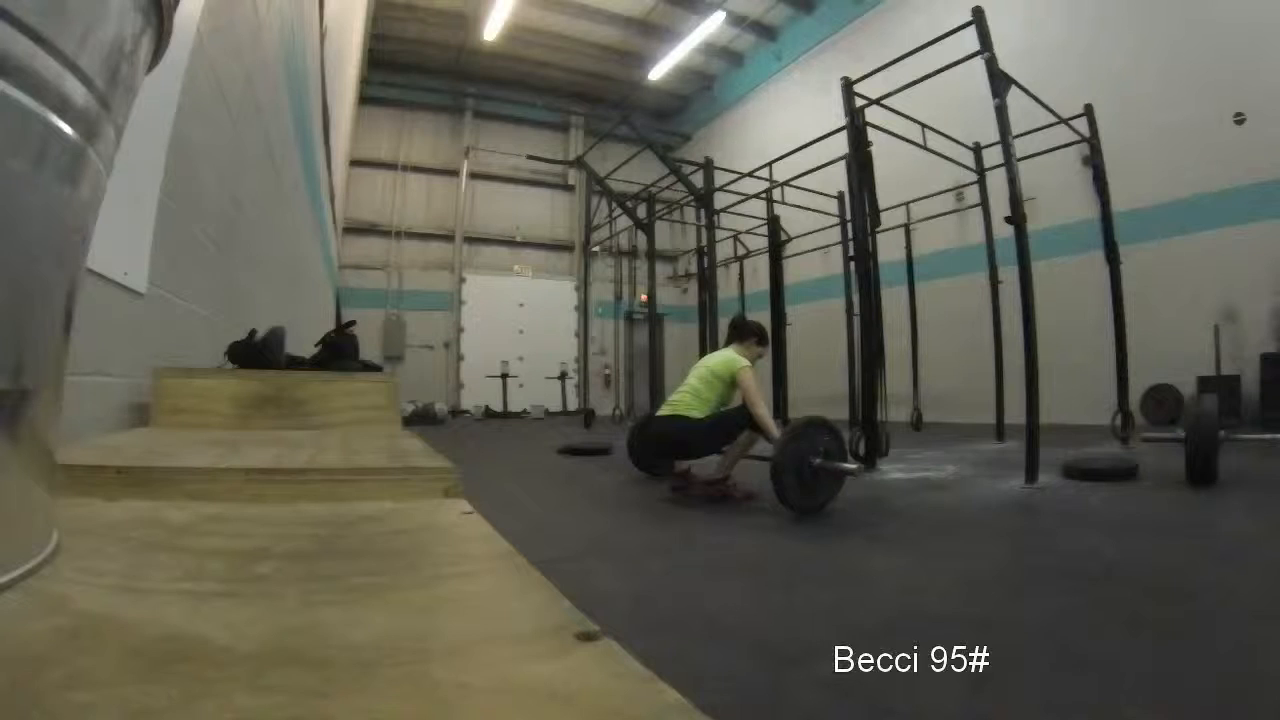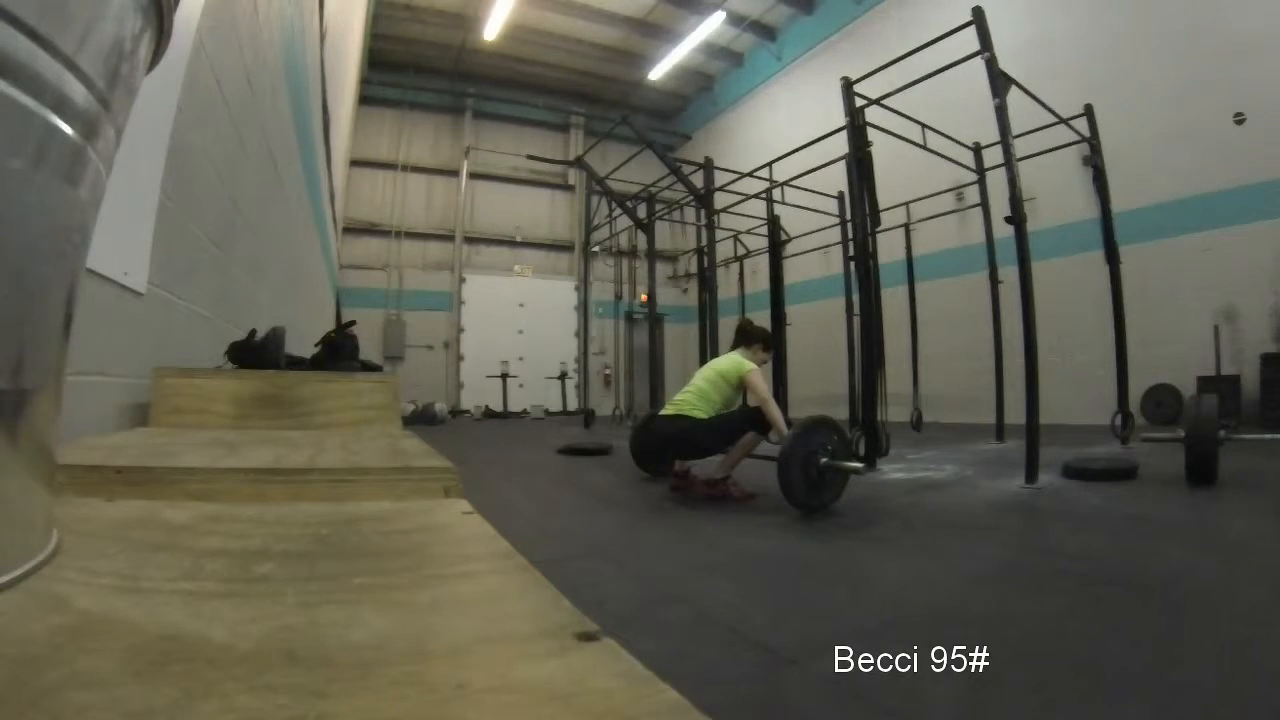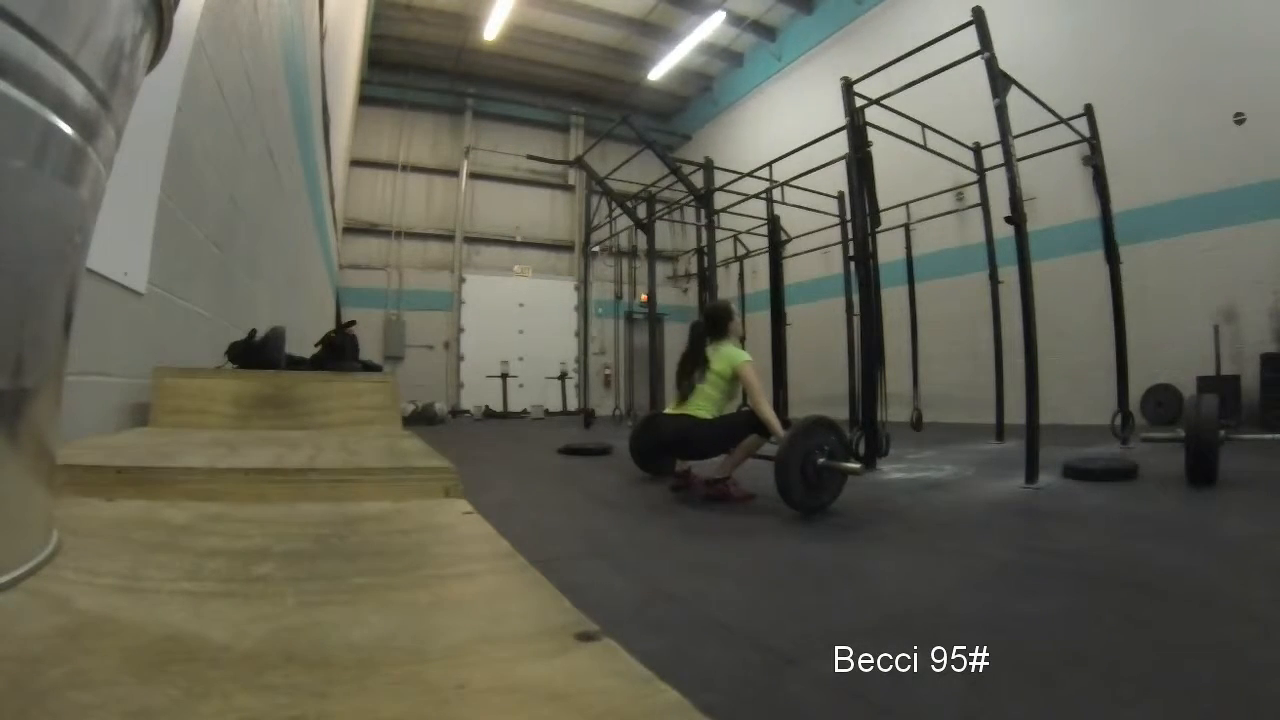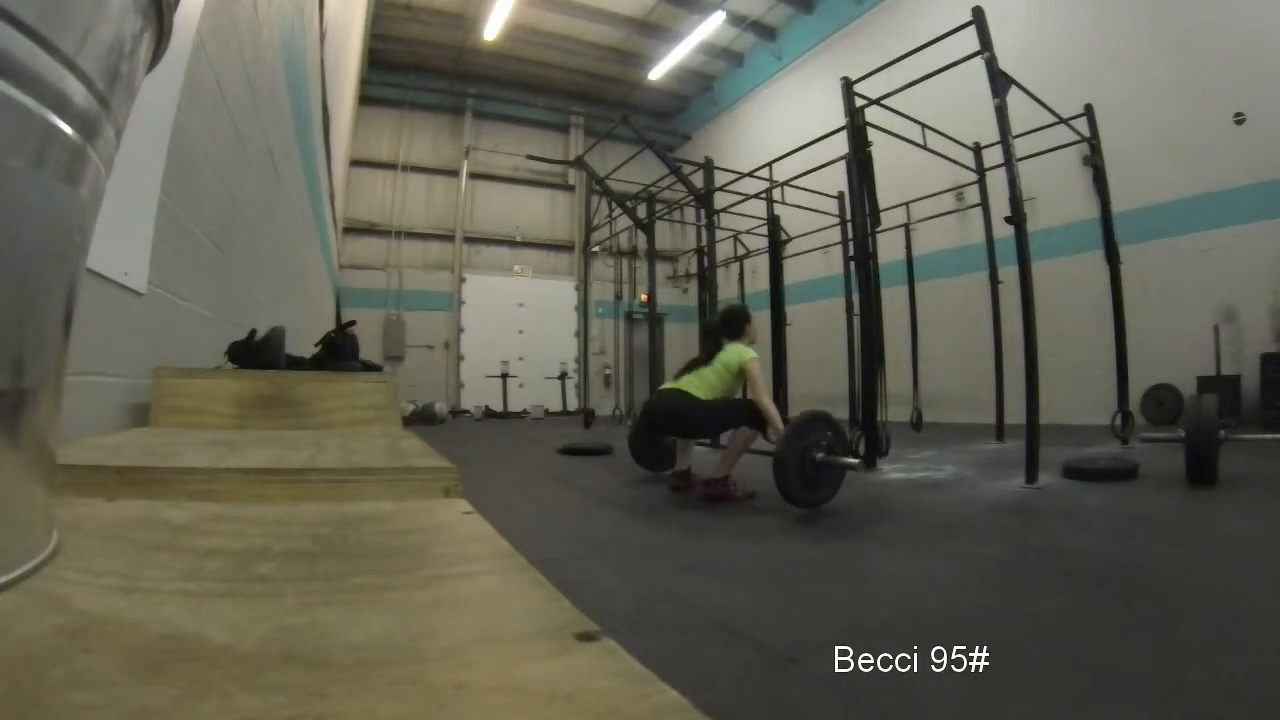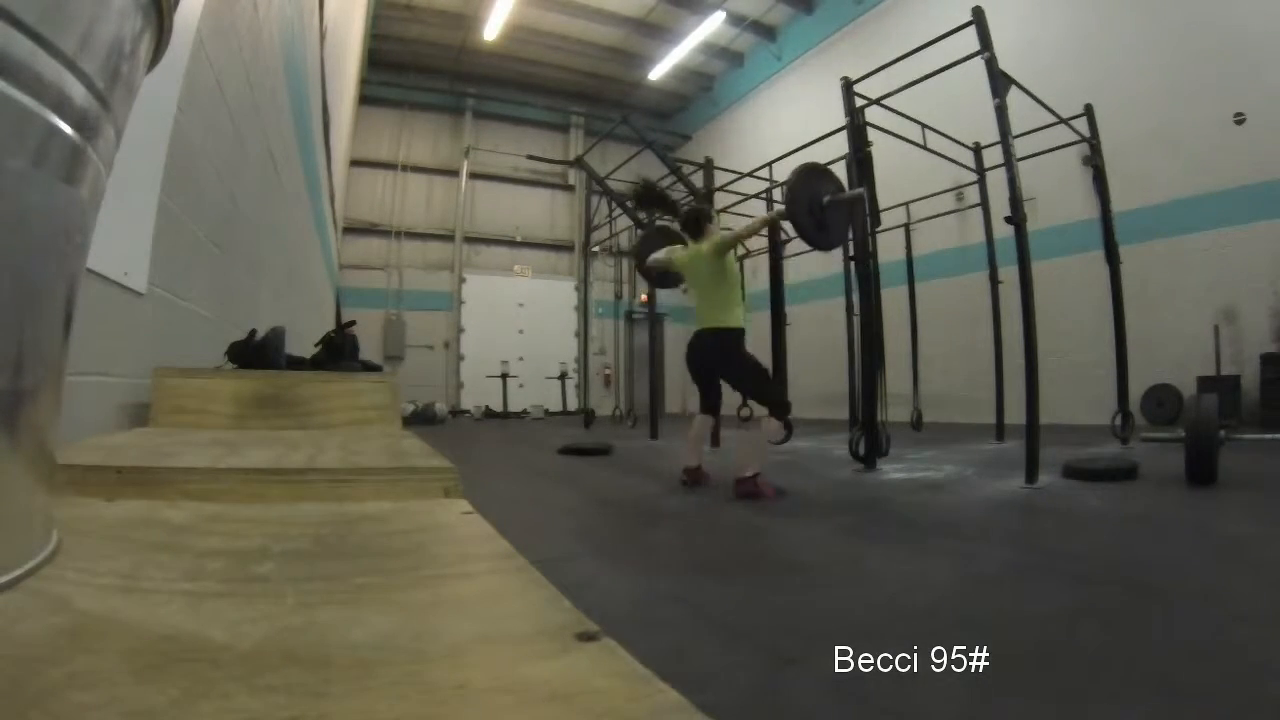
dt=1s
person 1, frame 1
left shoulder: (713, 357)
right shoulder: (738, 362)
right elbow: (756, 405)
left hip: (659, 431)
right hip: (681, 433)
right knee: (754, 418)
left ankle: (682, 473)
right ankle: (717, 481)
person 1, frame 2
left shoulder: (719, 361)
right shoulder: (745, 366)
right elbow: (766, 401)
left hip: (661, 430)
right hip: (684, 433)
right knee: (761, 417)
left ankle: (681, 473)
right ankle: (717, 481)
person 1, frame 3
left shoulder: (703, 353)
right shoulder: (737, 356)
right elbow: (760, 402)
left hip: (666, 430)
right hip: (690, 434)
right knee: (762, 422)
left ankle: (682, 473)
right ankle: (718, 481)
person 1, frame 4
left shoulder: (716, 350)
right shoulder: (745, 354)
right elbow: (763, 399)
left hip: (652, 411)
right hip: (678, 411)
right knee: (754, 414)
left ankle: (681, 473)
right ankle: (717, 482)
person 1, frame 5
left shoulder: (683, 255)
right shoulder: (714, 248)
left elbow: (652, 260)
right elbow: (748, 228)
left wrist: (674, 257)
right wrist: (782, 214)
left hip: (698, 346)
right hip: (725, 343)
left knee: (710, 403)
right knee: (779, 404)
left ankle: (692, 468)
right ankle: (748, 477)
